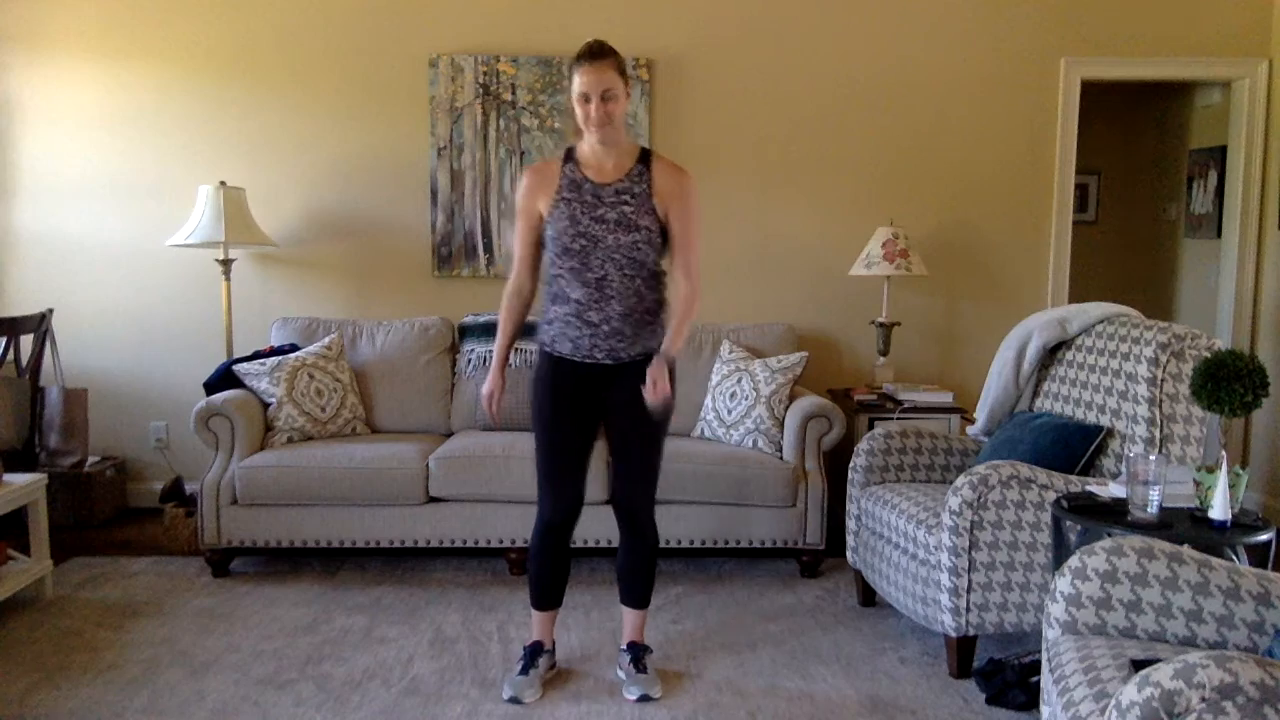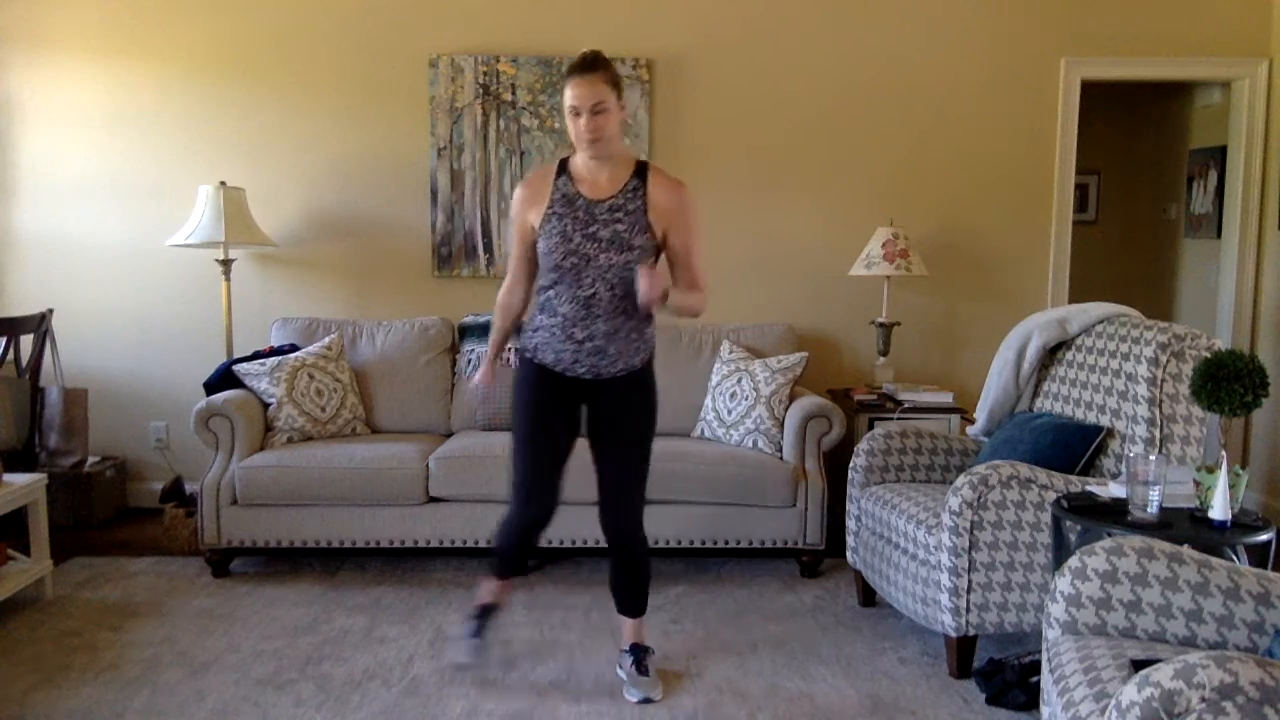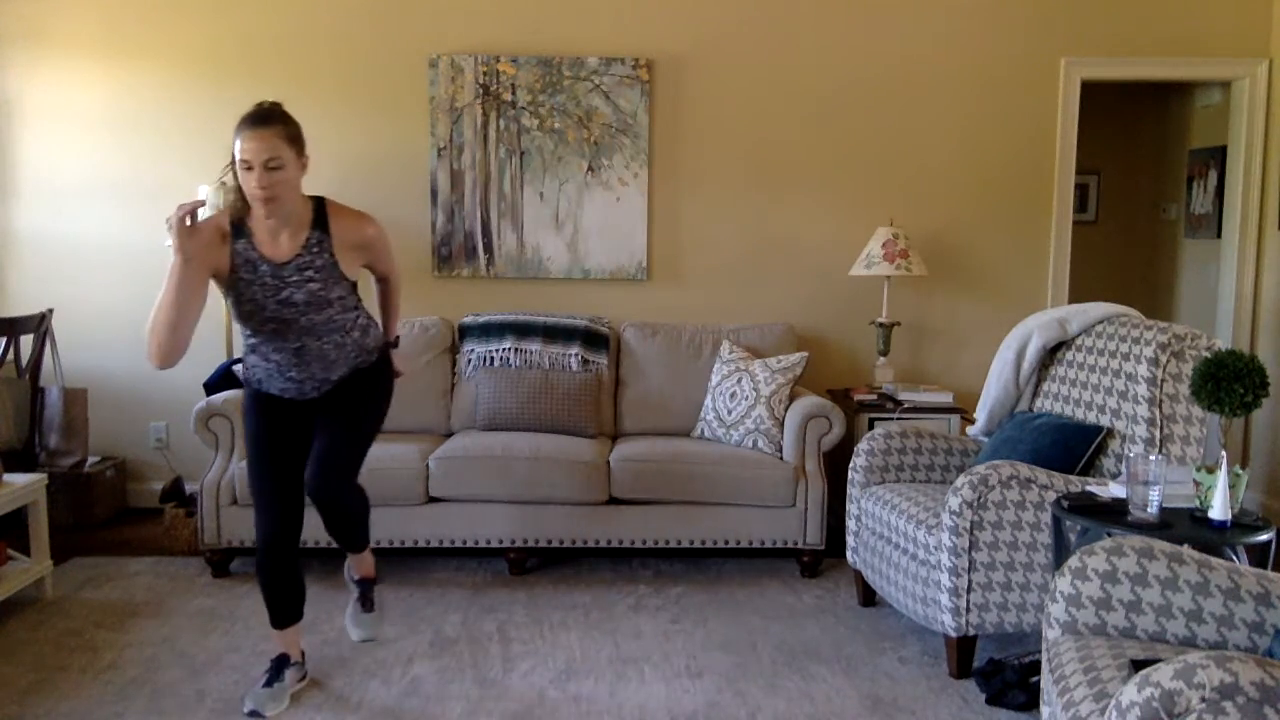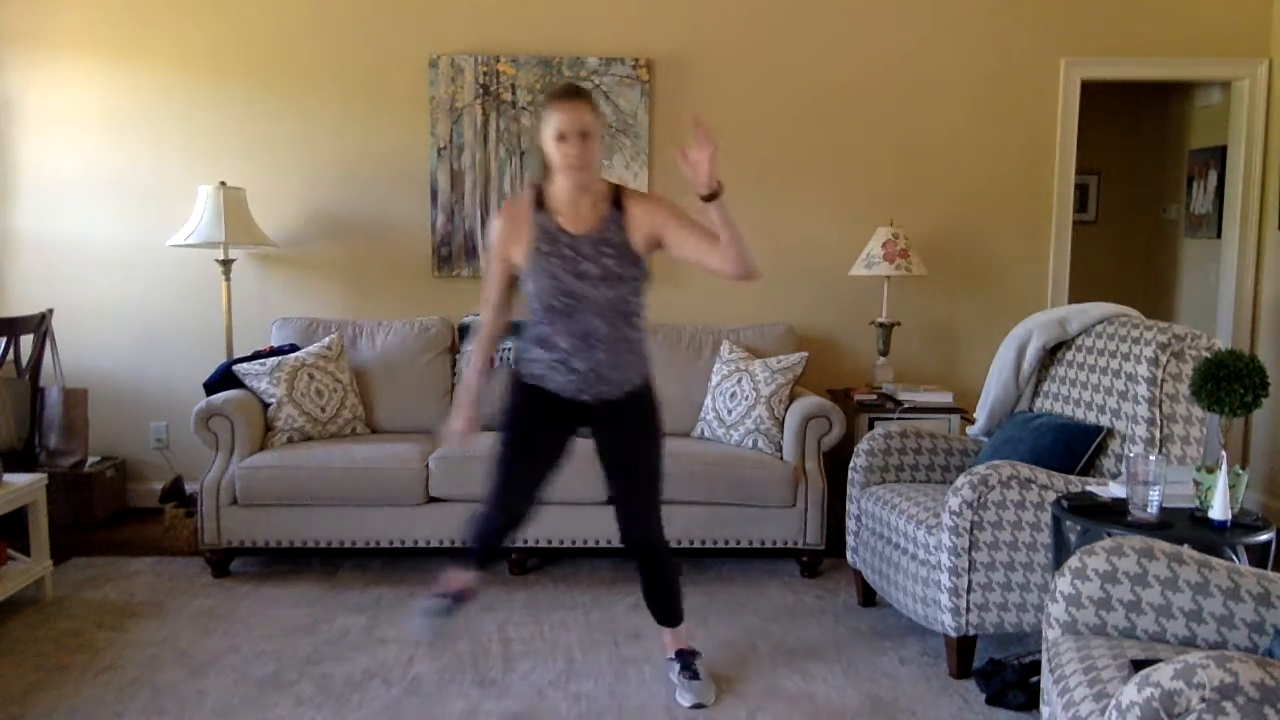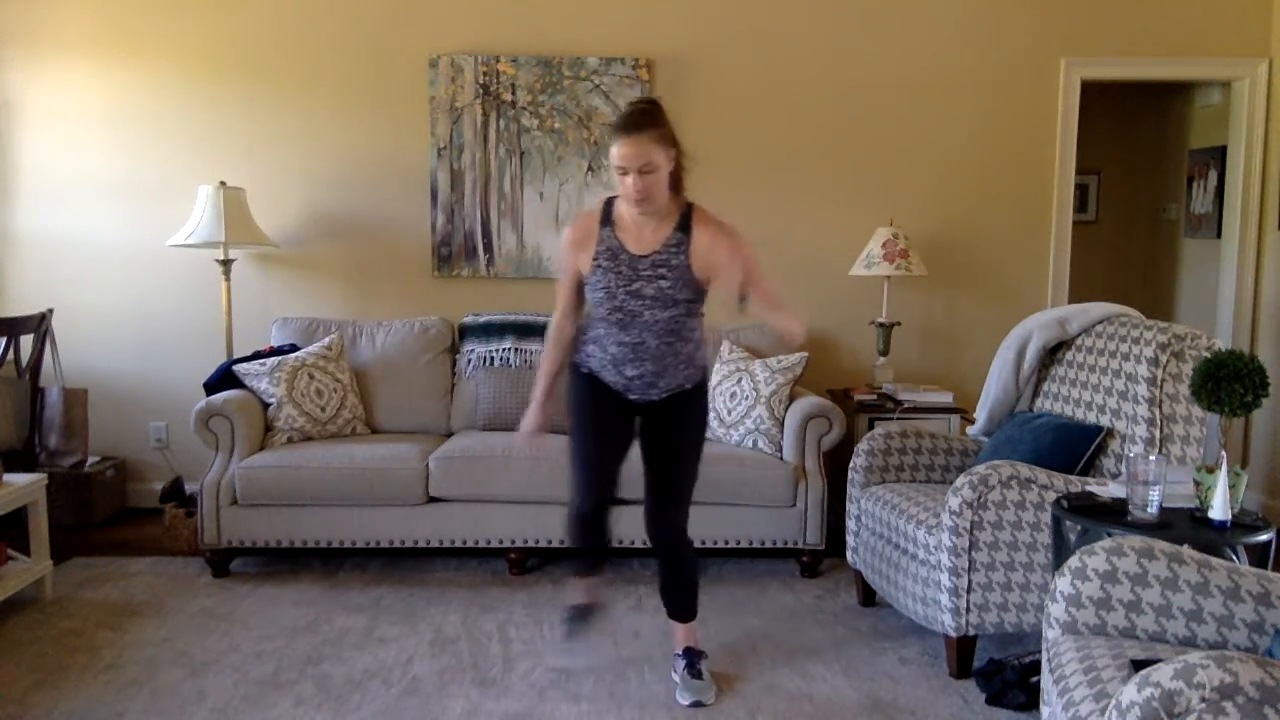
dt=1s
person 1, frame 1
left shoulder: (668, 180)
right shoulder: (540, 181)
left elbow: (687, 286)
right elbow: (522, 278)
left wrist: (665, 357)
right wrist: (497, 362)
left hip: (639, 370)
right hip: (563, 366)
left knee: (635, 507)
right knee: (556, 508)
left ankle: (633, 647)
right ankle: (540, 646)
person 1, frame 2
left shoulder: (664, 194)
right shoulder: (534, 195)
left elbow: (694, 298)
right elbow: (516, 282)
left wrist: (662, 292)
right wrist: (487, 359)
left hip: (627, 379)
right hip: (547, 371)
left knee: (622, 521)
right knee: (532, 506)
left ankle: (633, 647)
right ankle: (491, 597)
person 1, frame 3
left shoulder: (353, 229)
right shoulder: (214, 239)
left elbow: (389, 276)
right elbow: (162, 356)
left wrist: (390, 341)
right wrist: (184, 260)
left hip: (357, 377)
right hip: (273, 391)
left knee: (326, 480)
right knee: (274, 531)
left ankle: (362, 568)
right ankle: (289, 658)
person 1, frame 4
left shoulder: (644, 213)
right shoulder: (513, 223)
left elbow: (742, 268)
right elbow: (493, 316)
left wrist: (709, 193)
right wrist: (465, 401)
left hip: (626, 394)
right hip: (542, 390)
left knee: (643, 531)
right knee: (506, 509)
left ankle: (680, 650)
right ankle: (462, 576)
person 1, frame 5
left shoulder: (710, 236)
right shoulder: (583, 235)
left elbow: (789, 326)
right elbow: (565, 319)
left wrist: (752, 297)
right wrist: (540, 403)
left hip: (679, 392)
right hip: (600, 383)
left knee: (666, 524)
right knee: (593, 496)
left ankle: (686, 648)
right ankle: (583, 598)
